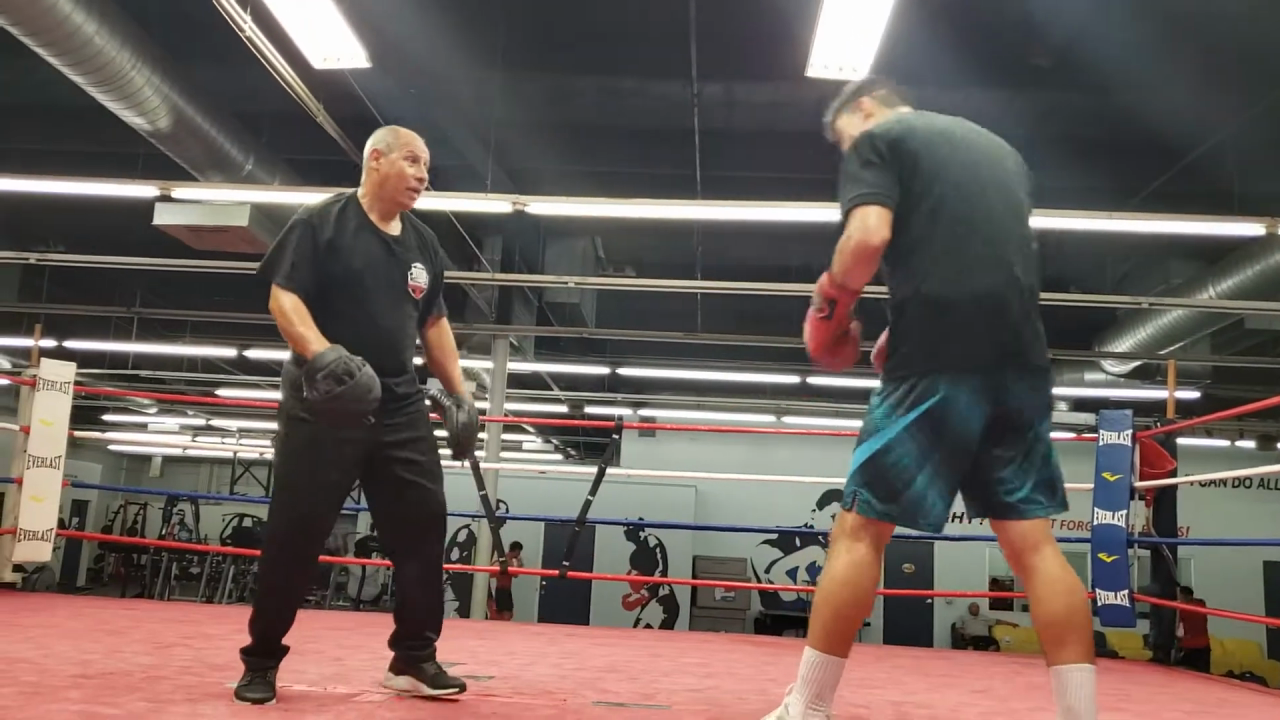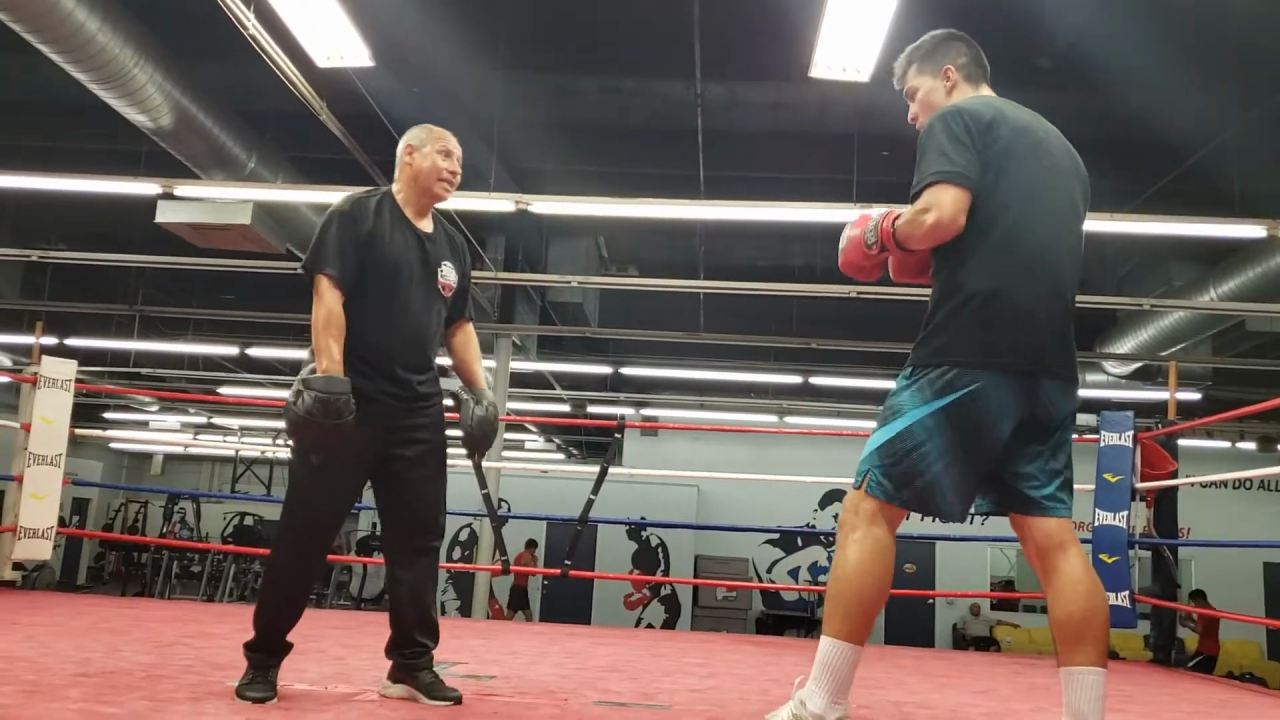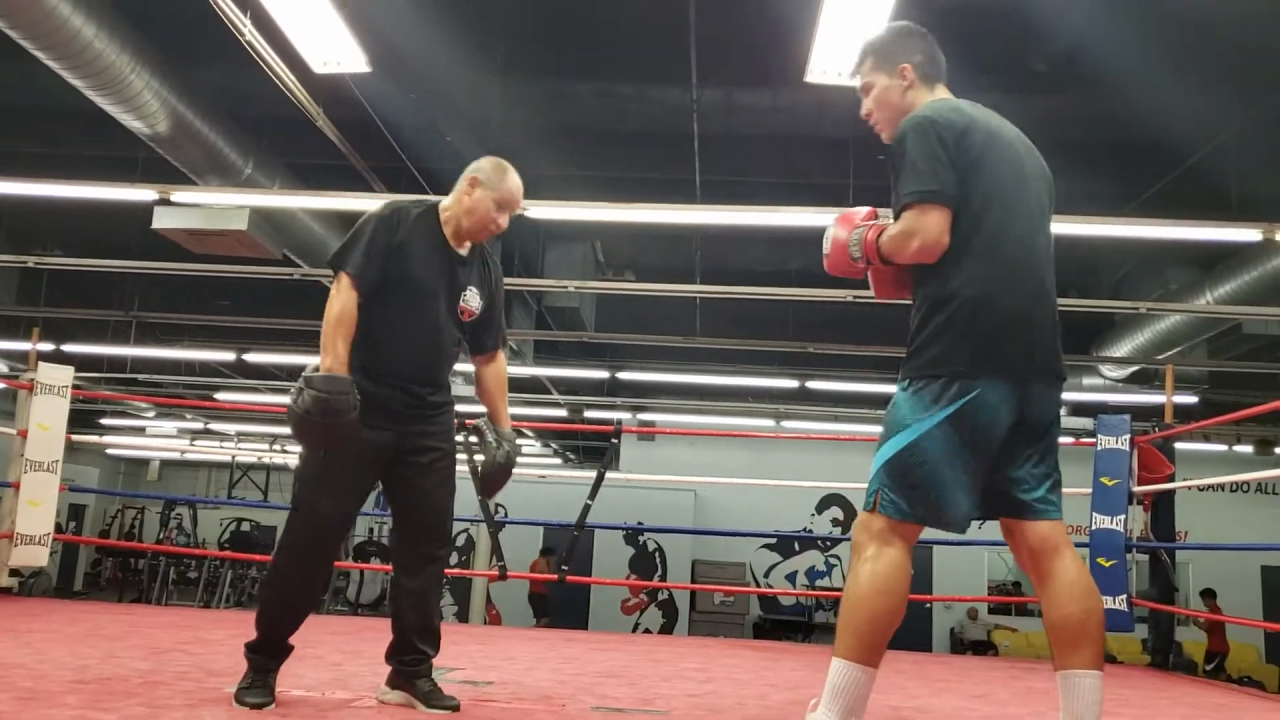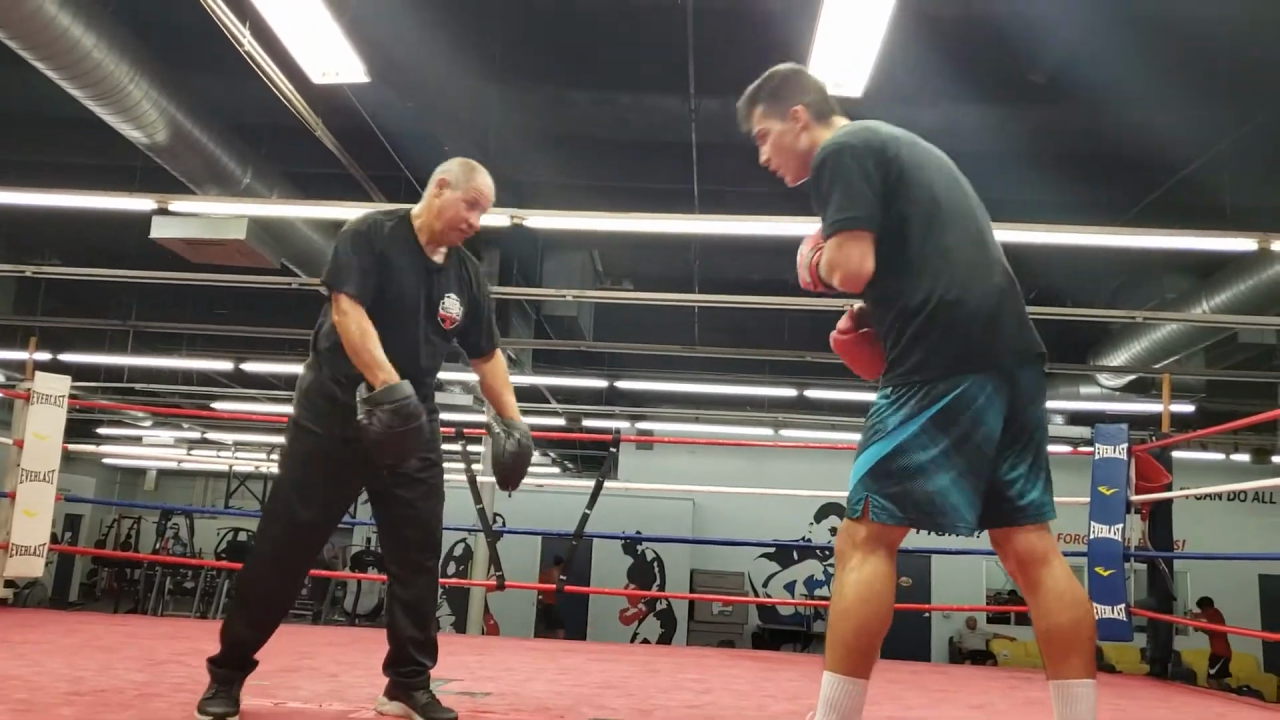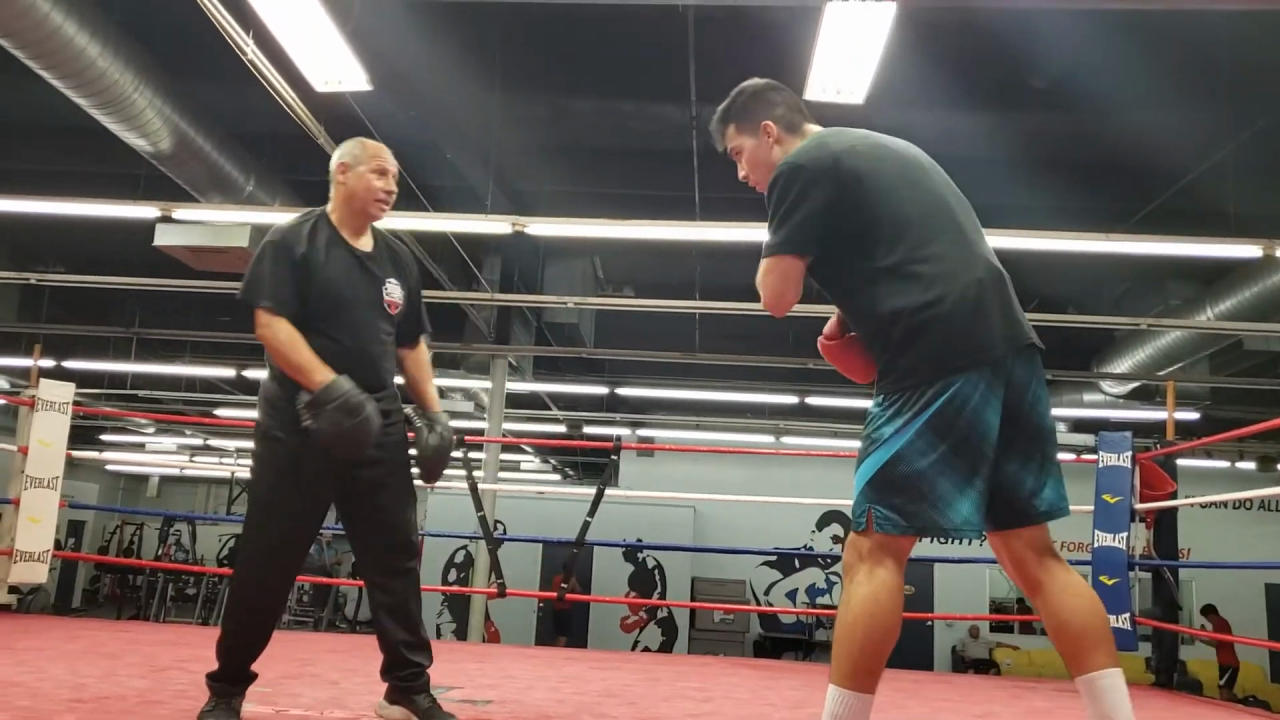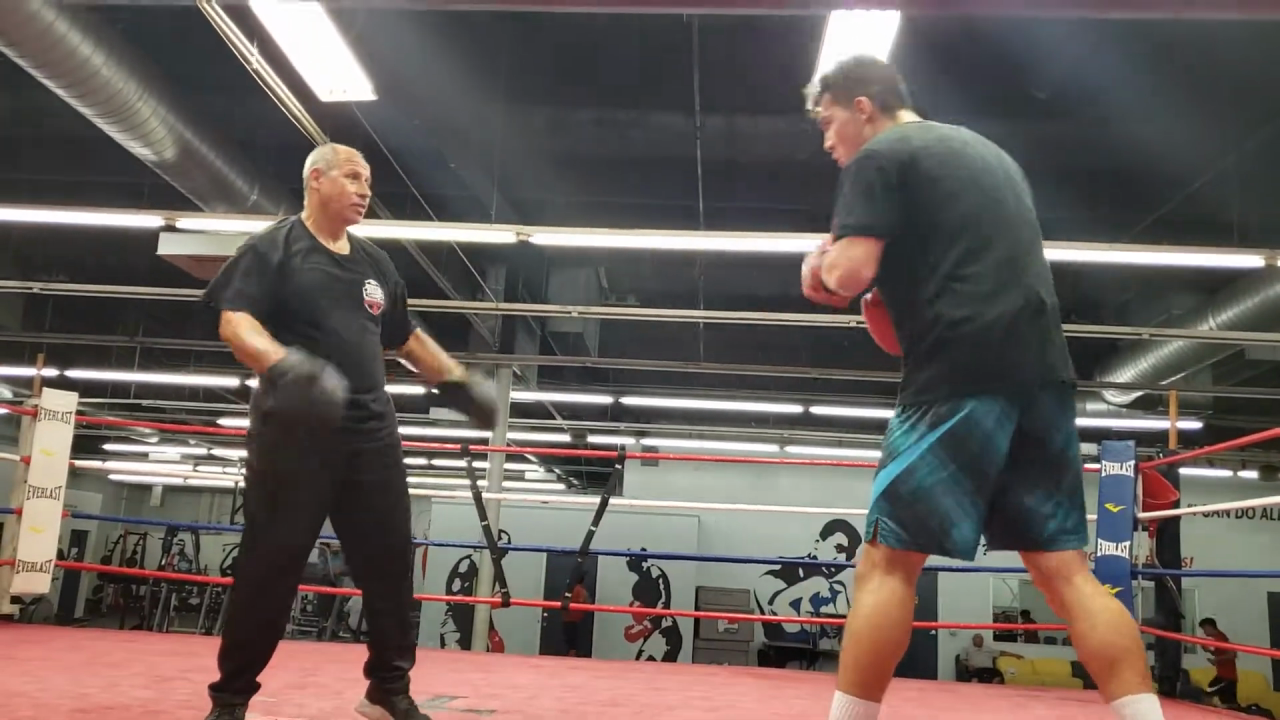
dt=0.3s
person 1, frame 1
left shoulder: (874, 140)
right shoulder: (999, 150)
left elbow: (870, 236)
left wrist: (828, 302)
left hip: (934, 361)
right hip: (1018, 359)
left knee: (859, 530)
right knee: (1034, 543)
person 1, frame 2
left shoulder: (958, 119)
right shoulder: (1062, 149)
left elbow: (943, 215)
left wrist: (884, 236)
left hip: (967, 353)
right hip: (1048, 362)
left knee: (870, 511)
right knee: (1053, 539)
person 1, frame 3
left shoulder: (926, 126)
right shoulder: (1014, 142)
left elbow: (926, 238)
left wrist: (866, 244)
left hip: (960, 358)
right hip: (1031, 360)
left knee: (883, 528)
right knee: (1043, 542)
person 1, frame 4
left shoulder: (843, 151)
right shoulder: (907, 147)
left elbow: (852, 268)
left wrist: (816, 263)
right wrist: (877, 316)
left hip: (944, 364)
right hip: (1009, 357)
left knee: (866, 538)
right knee: (1030, 547)
person 1, frame 5
left shoulder: (804, 166)
right shoulder: (893, 150)
left elbow: (777, 295)
left wrist: (775, 256)
left hip: (937, 365)
right hip: (1005, 350)
left knee: (874, 550)
right knee: (1030, 552)
person 1, frame 6
left shoulder: (880, 158)
right shoulder: (987, 152)
left elbow: (849, 276)
left wrist: (822, 262)
left hip: (959, 382)
right hip: (1041, 376)
left knee: (887, 561)
right knee: (1064, 573)
person 2, frame 1
left shoulder: (423, 243)
right shoulder: (321, 221)
left elbow: (433, 321)
right elbow: (282, 296)
left wrist: (456, 389)
right wrist: (323, 354)
left hip: (398, 407)
right hip: (323, 404)
left knee: (422, 527)
right knee: (295, 531)
left ankle: (414, 657)
right ankle: (261, 661)
person 2, frame 2
left shoulder: (452, 245)
right shoulder: (358, 214)
left elbow: (458, 325)
right elbow: (327, 292)
left wrist: (479, 391)
right wrist: (329, 373)
left hip: (418, 409)
right hip: (345, 401)
left knee: (419, 535)
right knee: (307, 528)
left ankle: (412, 665)
right ankle: (264, 659)
person 2, frame 3
left shoulder: (486, 269)
right shoulder: (394, 223)
left elbow: (489, 355)
right elbow: (346, 291)
left wrist: (502, 429)
right wrist: (332, 373)
left hip: (427, 420)
right hip: (353, 404)
left knee: (426, 542)
right knee: (312, 532)
left ankle: (410, 671)
right ankle: (262, 661)
person 2, frame 4
left shoulder: (467, 275)
right shoulder: (370, 236)
left elbow: (486, 354)
right elbow: (348, 311)
left wrist: (512, 424)
right wrist: (388, 386)
left hip: (411, 426)
right hip: (333, 416)
left knee: (418, 554)
right knee: (285, 544)
right ankle: (228, 671)
person 2, frame 5
left shoulder: (397, 259)
right shoulder: (293, 242)
left elbow: (410, 343)
right elbow: (270, 323)
left wrist: (432, 414)
right wrist: (328, 386)
left hip: (378, 433)
right hip: (304, 430)
left knee: (396, 559)
right knee: (268, 559)
person 2, frame 6
left shoulder: (374, 262)
right shoulder: (270, 249)
left elbow: (405, 337)
right elbow: (234, 321)
left wrist: (458, 381)
right wrist: (283, 362)
left hip: (371, 437)
right hip: (300, 432)
left knee: (390, 564)
right knee: (270, 566)
